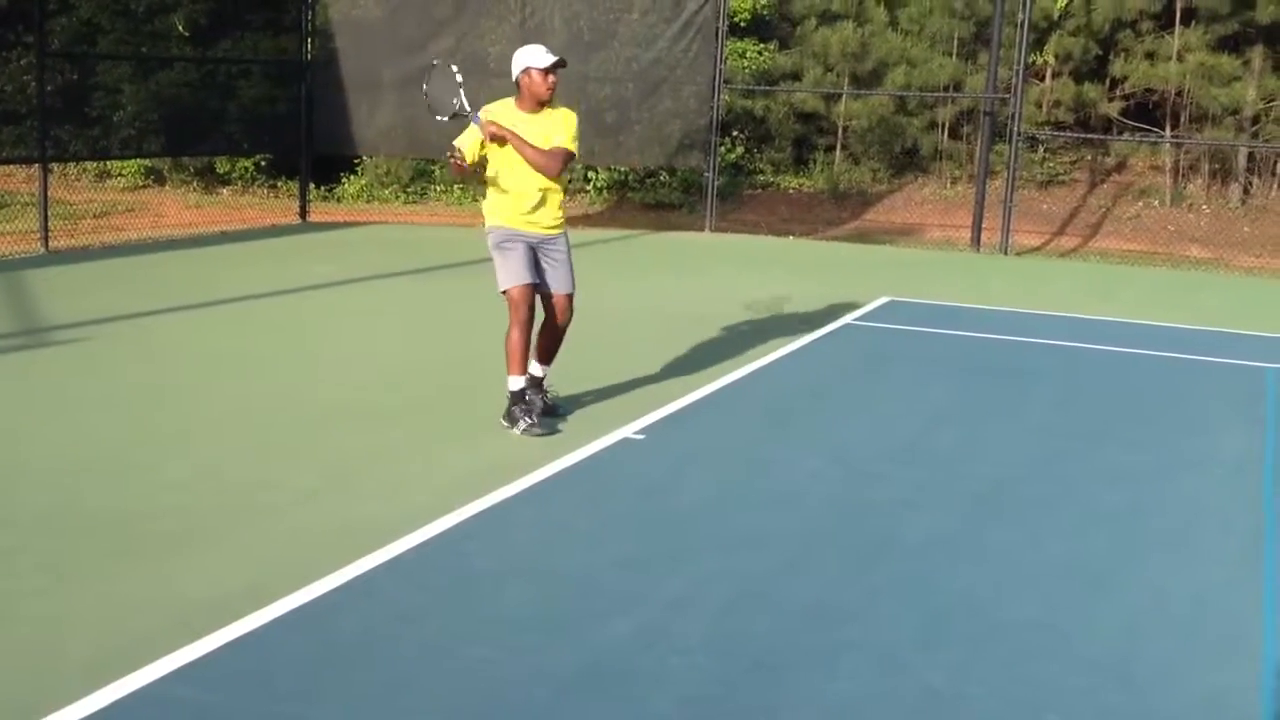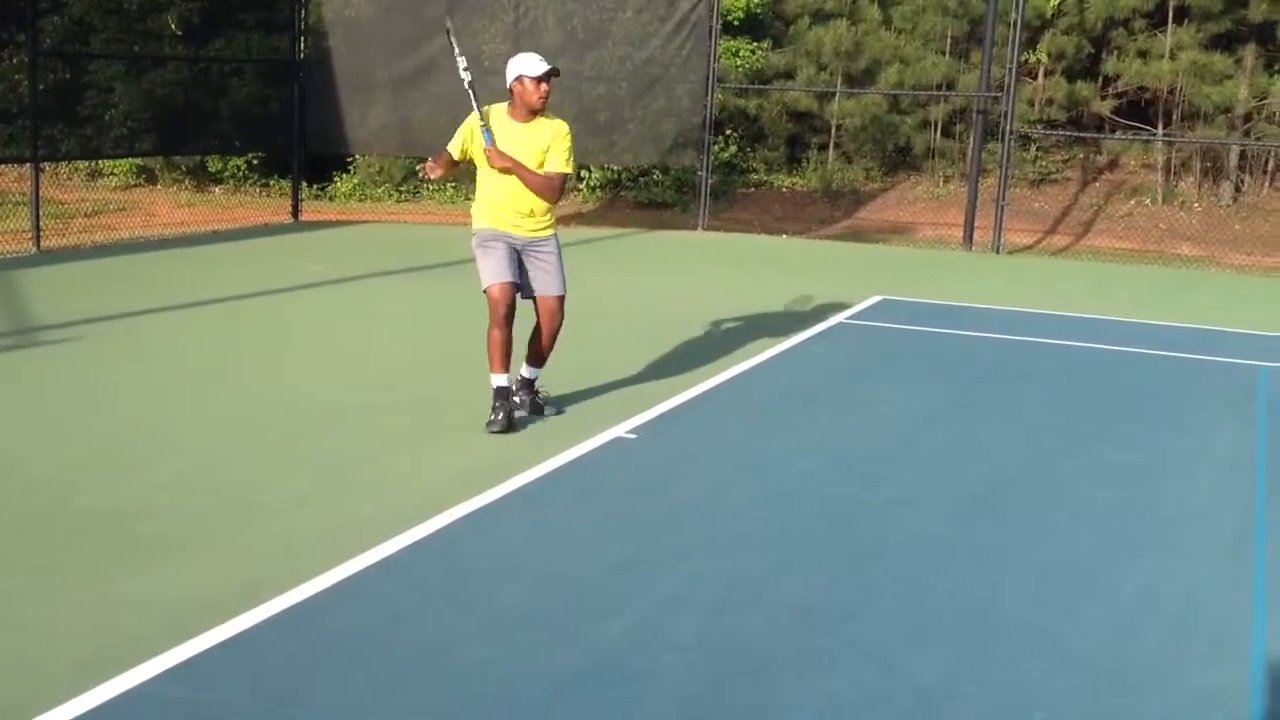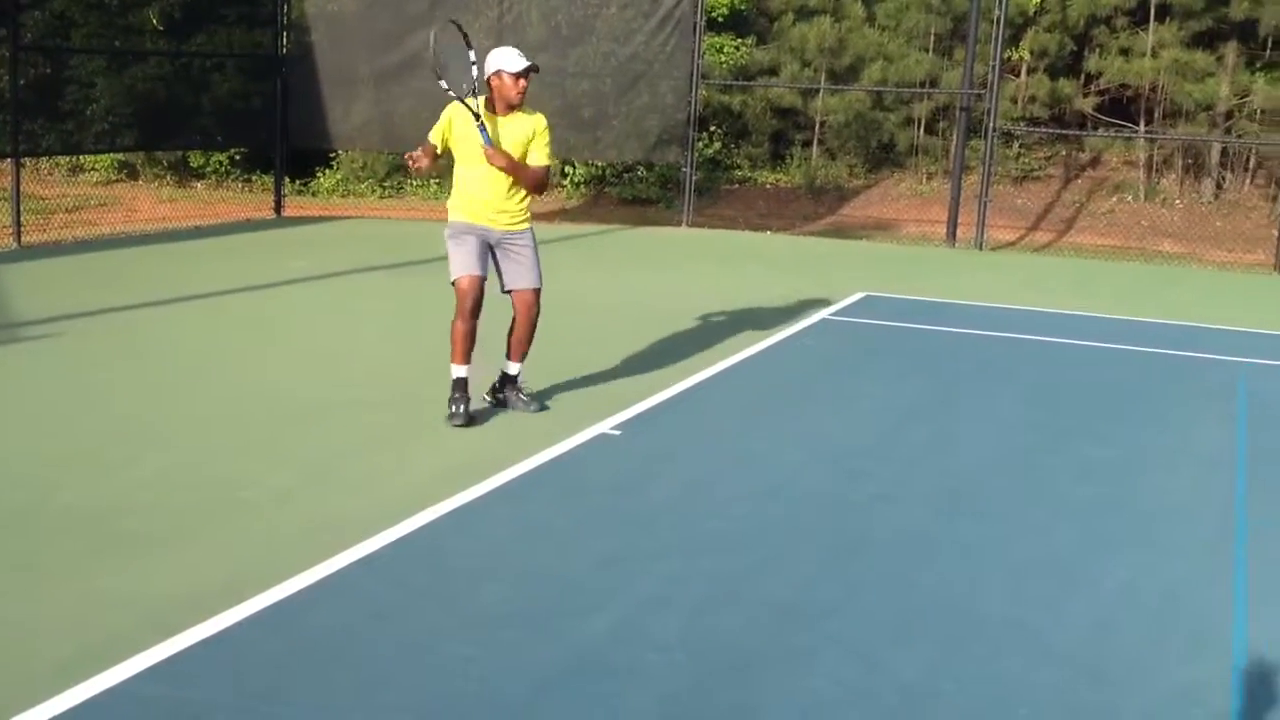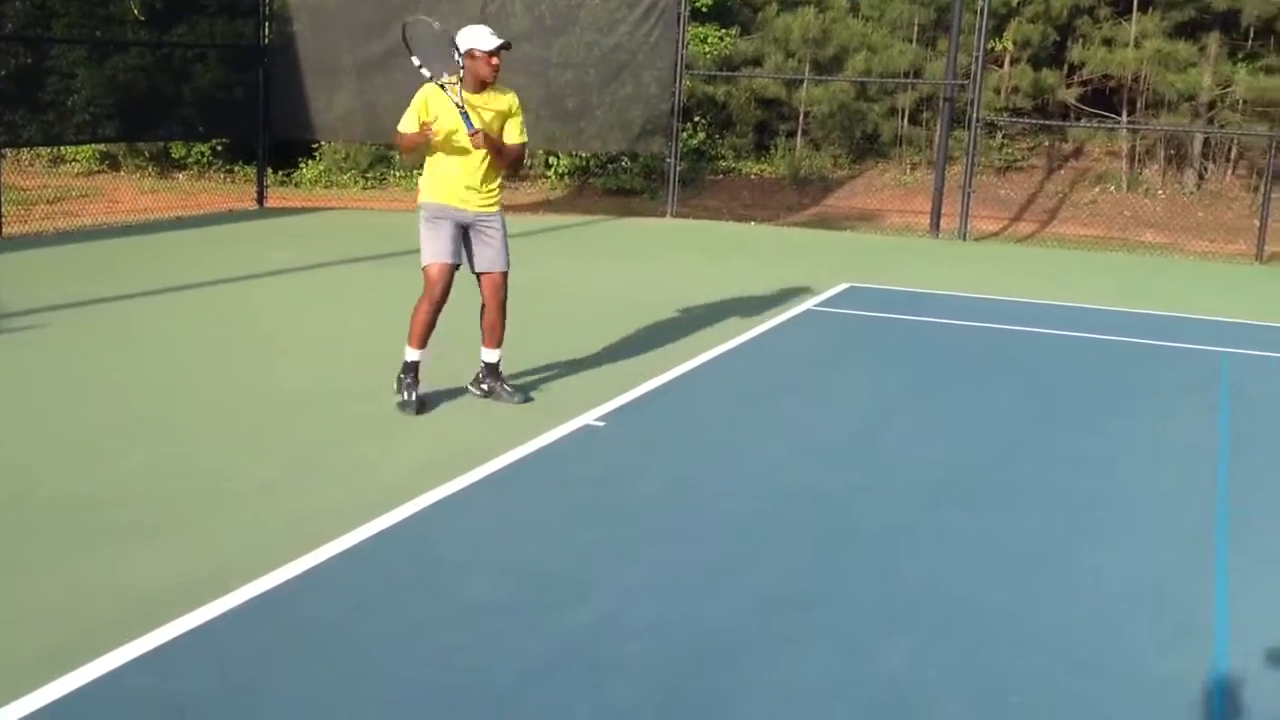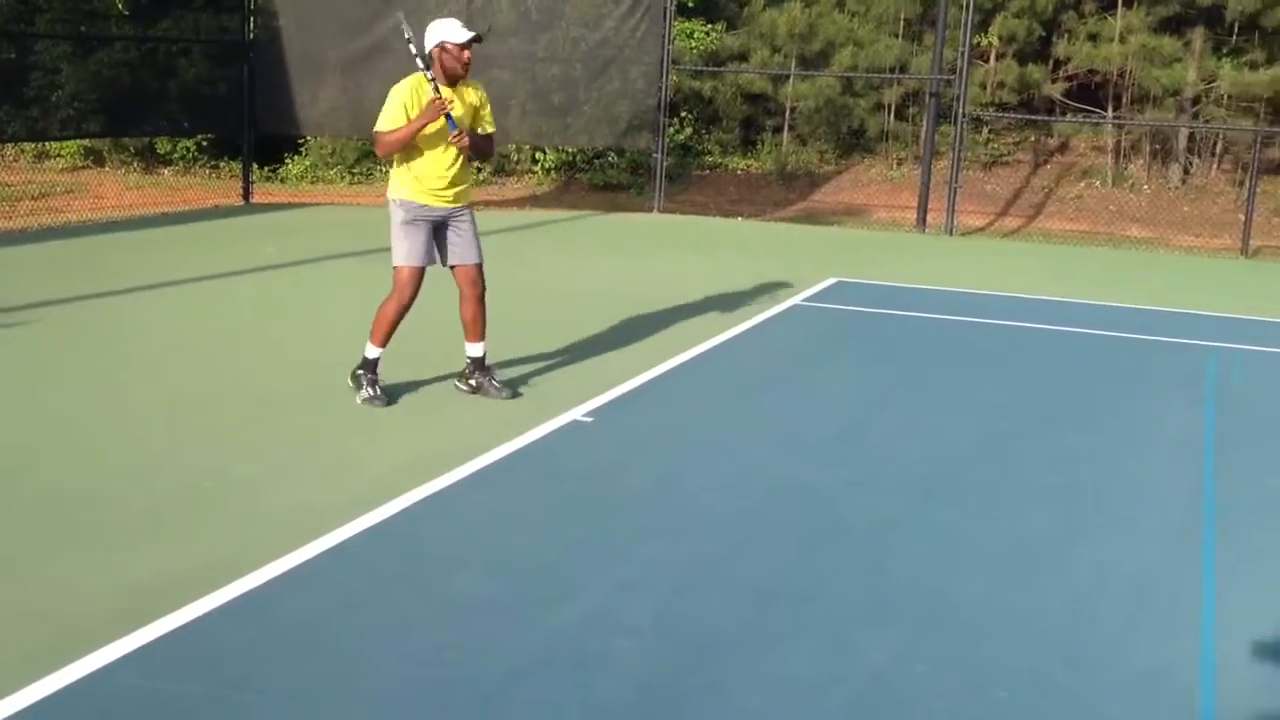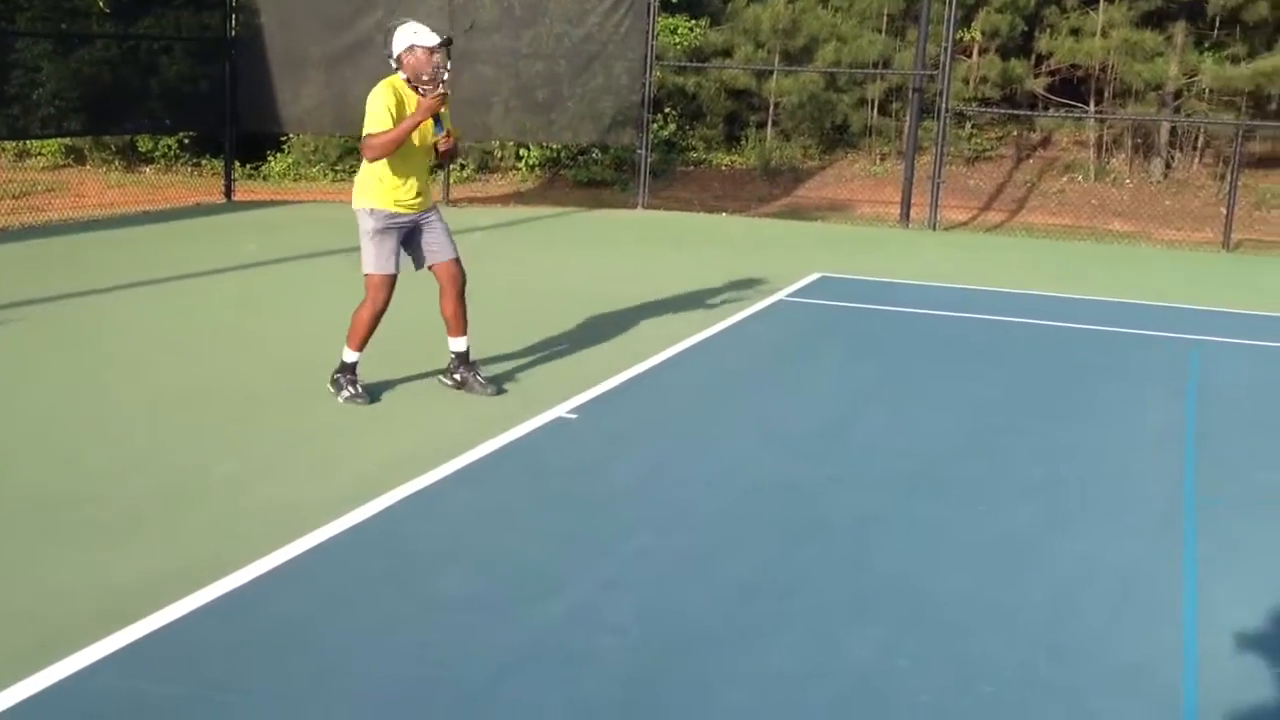
dt=0.1s
person 1, frame 1
left shoulder: (565, 118)
right shoulder: (492, 114)
left elbow: (556, 168)
right elbow: (460, 157)
left wrist: (510, 138)
right wrist: (459, 163)
left hip: (551, 231)
right hip: (507, 228)
left knee: (561, 314)
right knee: (523, 309)
left ankle: (534, 385)
right ankle: (517, 403)
person 1, frame 2
left shoulder: (557, 131)
right shoulder: (482, 119)
left elbow: (555, 192)
right elbow: (450, 153)
left wrist: (511, 164)
right wrist: (438, 165)
left hip: (540, 235)
right hip: (493, 230)
left knee: (552, 318)
right knee: (502, 308)
left ankle: (525, 388)
right ankle: (501, 400)
person 1, frame 3
left shoulder: (535, 124)
right shoulder: (458, 113)
left elbow: (540, 184)
right elbow: (428, 151)
left wrist: (509, 165)
right wrist: (420, 157)
left hip: (514, 228)
right hip: (467, 223)
left knee: (528, 309)
right knee: (468, 300)
left ankle: (506, 384)
right ankle: (458, 390)
person 1, frame 4
left shoulder: (507, 101)
right shoulder: (433, 93)
left elbow: (518, 161)
right elbow: (403, 142)
left wrist: (494, 146)
right wrist: (416, 139)
left hip: (486, 209)
right hip: (440, 204)
left knee: (495, 293)
right knee: (436, 288)
left ankle: (489, 375)
right ankle: (408, 374)
person 1, frame 5
left shoulder: (474, 94)
right shoulder: (408, 89)
left elbow: (487, 149)
right elbow: (383, 147)
left wrist: (471, 143)
right wrist: (427, 119)
left hip: (454, 205)
right hip: (411, 203)
left knee: (474, 285)
right knee: (406, 290)
left ankle: (475, 371)
right ankle: (365, 370)
person 1, frame 6
left shoulder: (436, 95)
right shoulder: (385, 94)
left elbow: (437, 154)
right elbow: (371, 151)
left wrist: (446, 145)
right wrist: (417, 117)
left hip: (421, 206)
right hip: (380, 207)
left knee: (454, 279)
right knee: (379, 295)
left ankle: (460, 366)
right ankle: (345, 372)
